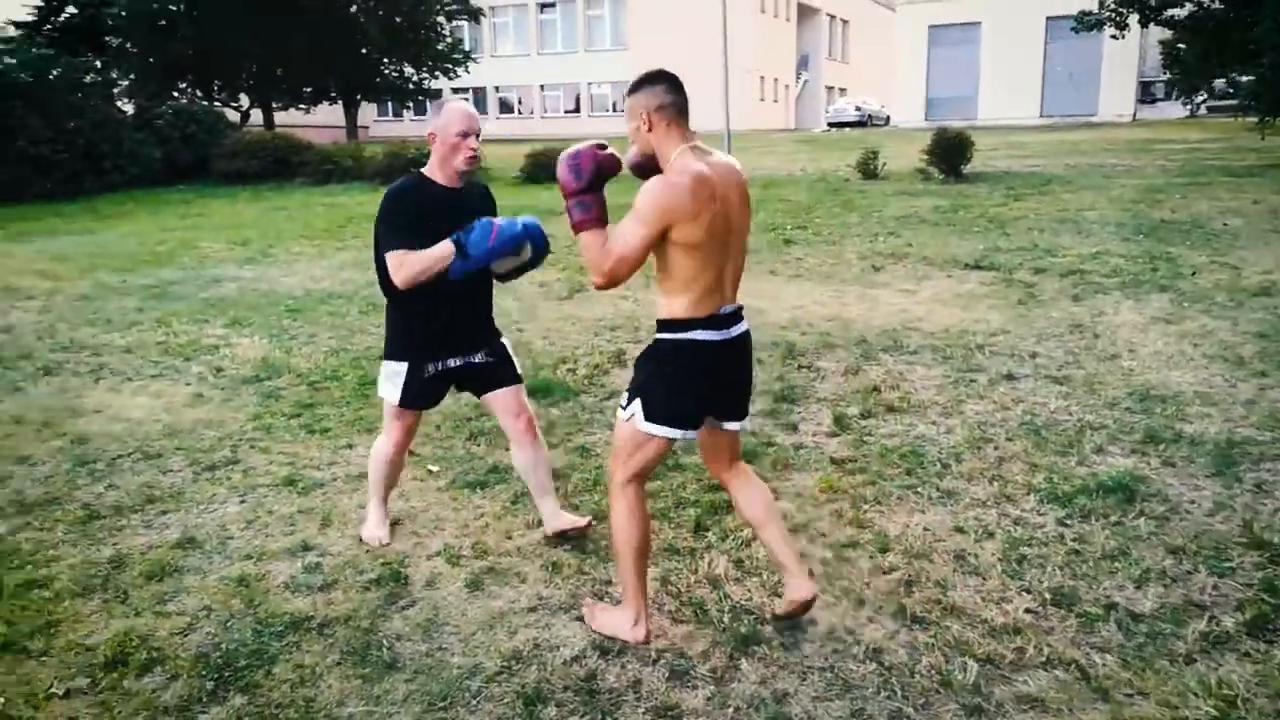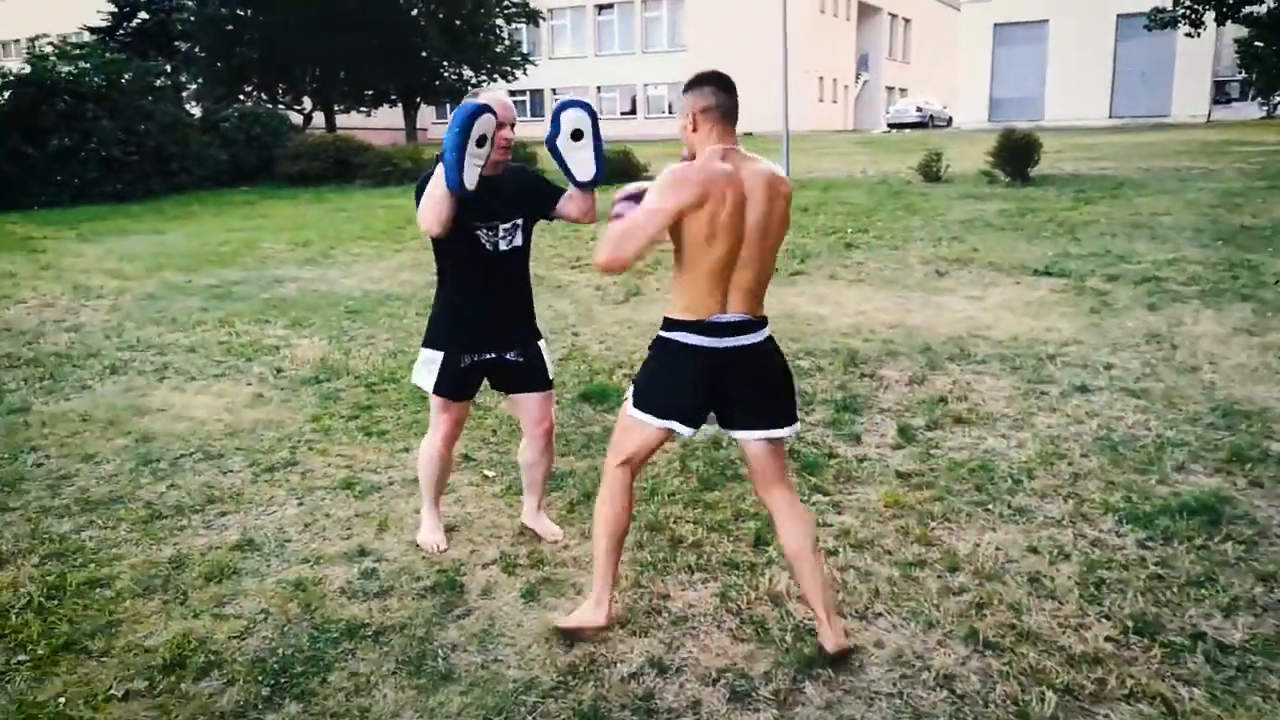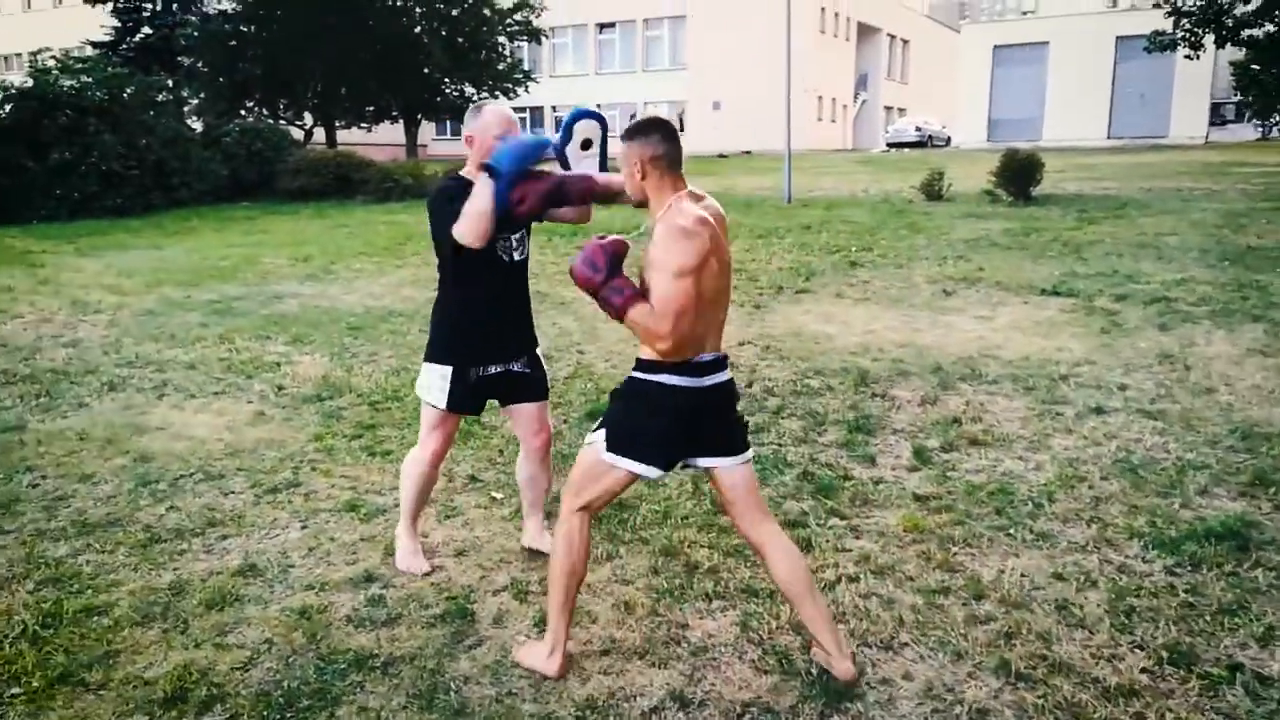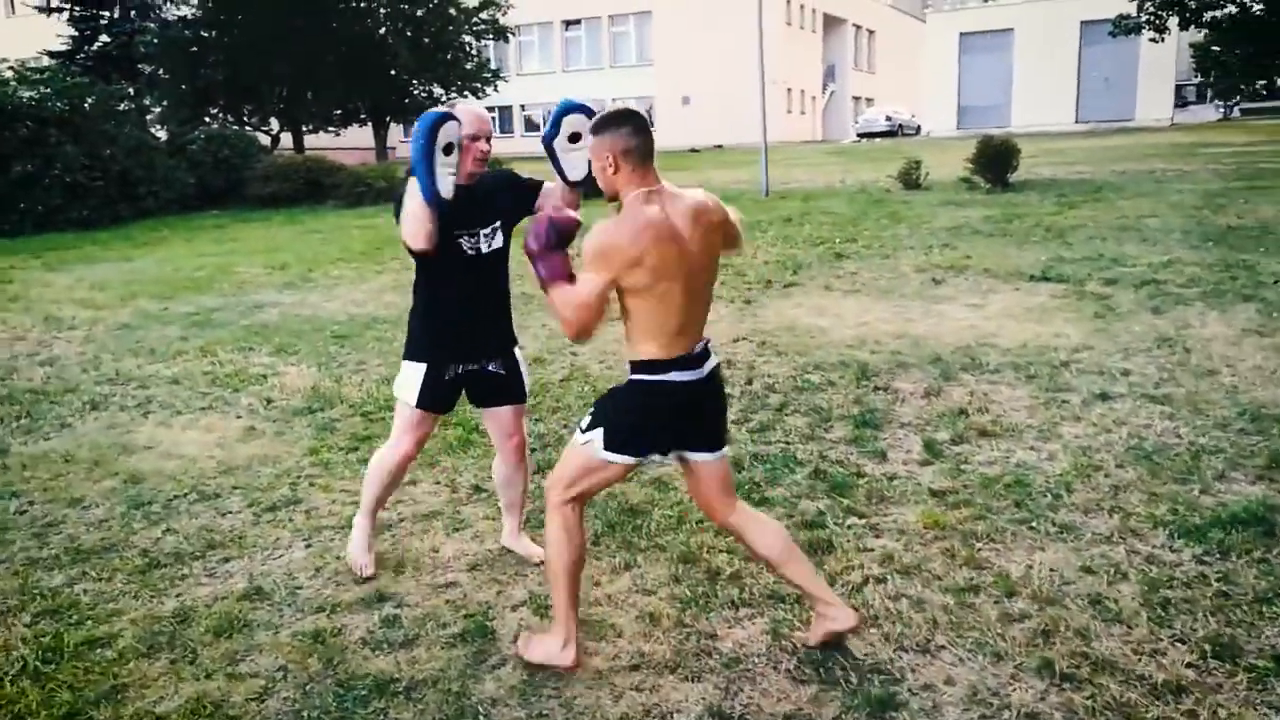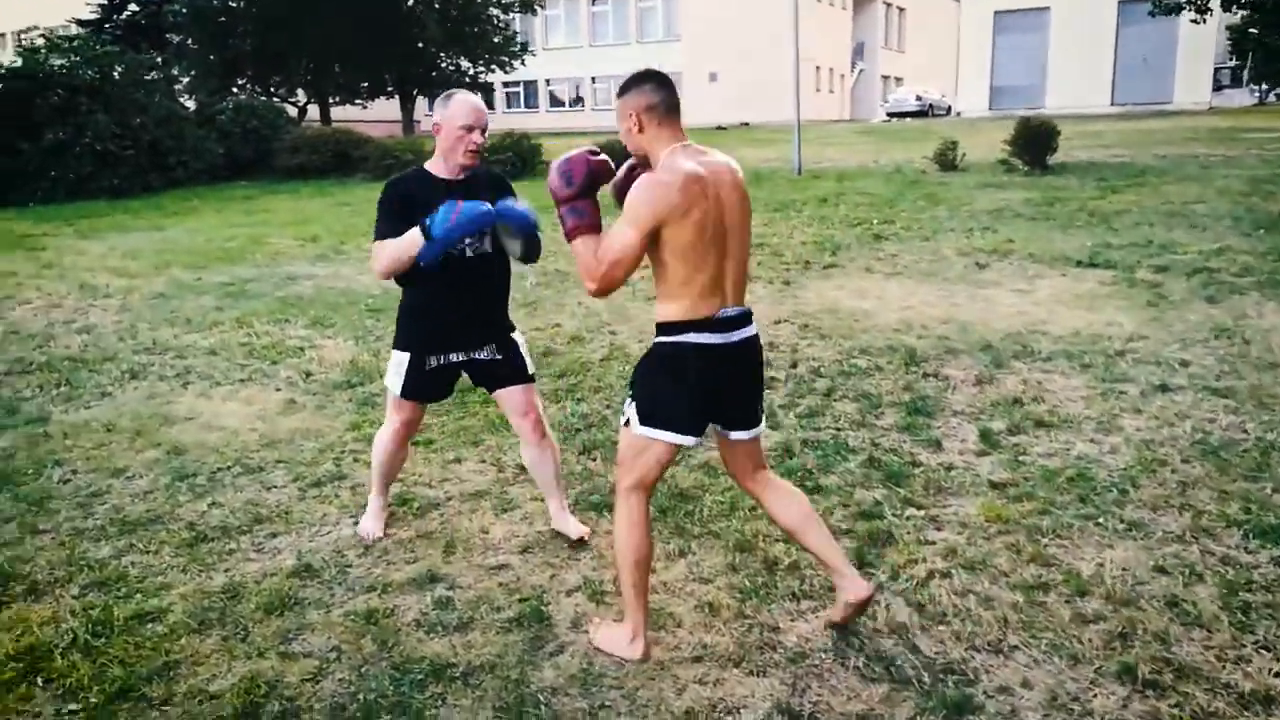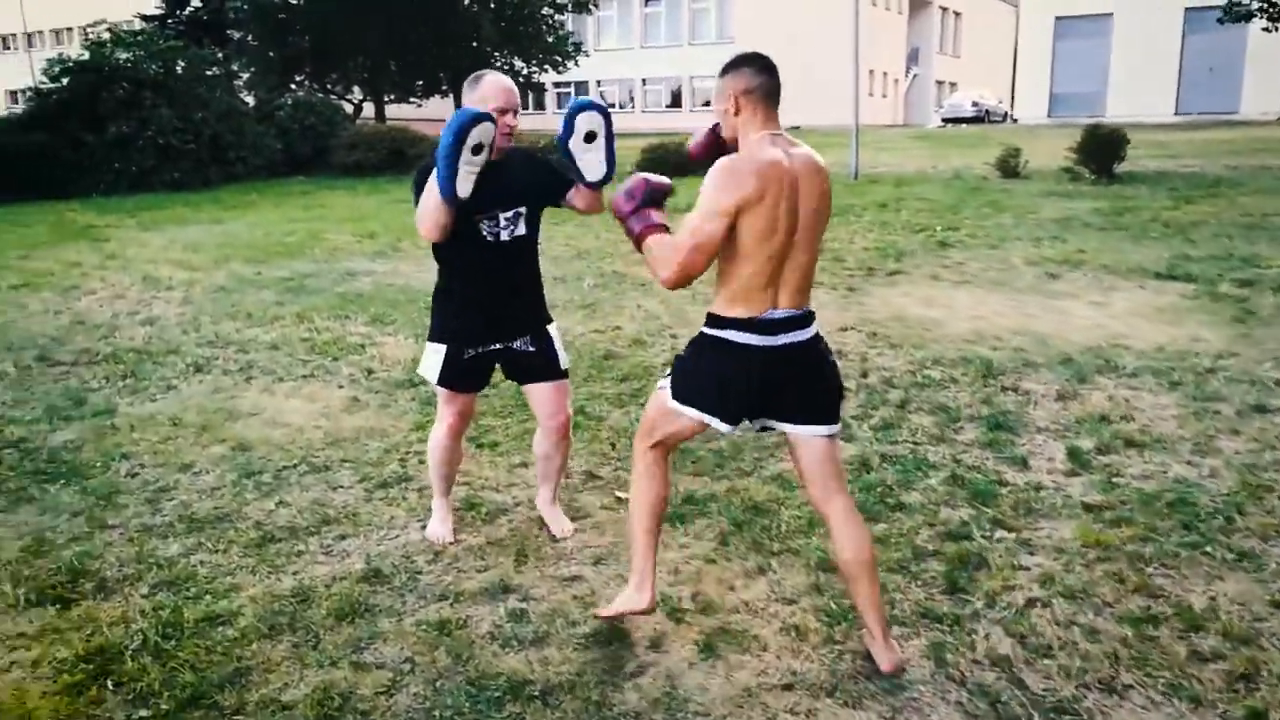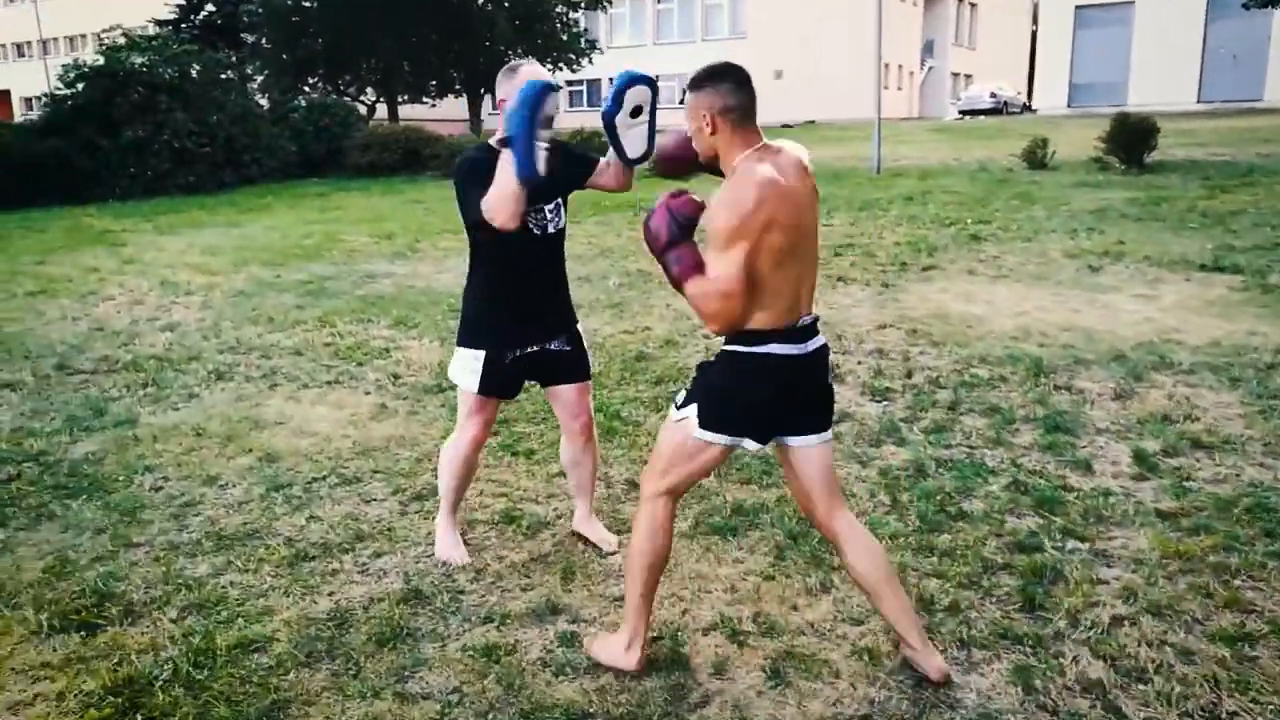
dt=0.3s
person 1, frame 1
left shoulder: (669, 189)
right shoulder: (730, 170)
left elbow: (603, 273)
left wrist: (582, 195)
left hip: (684, 350)
right hip: (731, 341)
left knee: (624, 476)
right knee: (727, 466)
left ankle: (632, 616)
right ankle: (796, 578)
person 1, frame 2
left shoulder: (686, 179)
right shoulder: (775, 181)
left elbow: (611, 258)
left wrist: (627, 211)
left hip: (685, 350)
right hip: (753, 348)
left knee: (619, 466)
right knee: (778, 490)
left ankle: (598, 603)
right ankle: (829, 626)
person 1, frame 3
left shoulder: (676, 232)
right shoulder: (705, 207)
left elbow: (666, 337)
left wrist: (610, 287)
left hip: (659, 392)
right hip: (714, 387)
left knee: (575, 506)
right knee: (756, 521)
left ankle: (552, 647)
right ankle: (834, 649)
person 1, frame 4
left shoulder: (626, 231)
right shoulder: (704, 205)
left elbow: (574, 325)
right elbow: (733, 239)
left wrist: (547, 259)
left hip: (651, 391)
right hip: (700, 380)
left knee: (562, 496)
right knee: (726, 509)
left ankle: (561, 640)
right ankle: (830, 608)
person 1, frame 5
left shoulder: (658, 185)
right shoulder: (726, 167)
left elbow: (598, 279)
left wrist: (575, 202)
left hip: (683, 356)
right hip: (740, 342)
left knee: (631, 488)
right knee: (755, 475)
left ankle: (631, 633)
right ankle: (847, 579)
person 1, frame 6
left shoulder: (734, 172)
right shoulder: (815, 165)
left elbow: (674, 271)
left wrist: (641, 217)
left hip: (730, 349)
right hip: (800, 347)
left knee: (651, 442)
right knee: (833, 494)
left ankle: (639, 587)
right ankle: (881, 641)
person 1, frame 7
left shoulder: (738, 200)
right shoulder: (793, 161)
left elbow: (720, 316)
left wrist: (673, 248)
left hip: (748, 363)
right hip: (804, 356)
left knee: (658, 488)
right knee: (828, 508)
left ankle: (630, 639)
right ankle: (919, 646)
person 2, frame 1
left shoulder: (479, 196)
right shoulder: (403, 198)
left elbow: (498, 257)
right elbow: (401, 274)
left wrist: (518, 247)
right wrist: (459, 247)
left hip: (479, 337)
right hip: (418, 343)
left knee: (521, 422)
right knee: (398, 435)
left ankle: (552, 512)
right ankle: (376, 509)
person 2, frame 2
left shoulder: (524, 181)
right shoulder: (445, 181)
left elbow: (583, 211)
right elbow: (432, 226)
right wrist: (453, 155)
left hip: (517, 332)
right hip: (456, 335)
left knee: (540, 427)
right knee: (443, 433)
left ankle: (533, 510)
right ankle: (431, 512)
person 2, frame 3
right shoulder: (447, 194)
left elbow: (577, 213)
right elbow: (472, 236)
right wrist: (492, 175)
left hip: (516, 342)
right hip: (459, 346)
left knee: (538, 438)
right knee: (433, 446)
left ankle: (534, 529)
right ankle: (406, 532)
person 2, frame 4
left shoulder: (501, 185)
right shoulder: (427, 190)
left elbow: (564, 202)
right elbow: (419, 239)
right wrist: (422, 171)
left hip: (494, 342)
right hip: (437, 345)
left knee: (511, 441)
right knee: (406, 443)
left ankle: (513, 532)
right ankle: (364, 523)
person 2, frame 5
left shoulder: (493, 184)
right shoulder: (403, 190)
left elbow: (517, 240)
right elbow: (383, 264)
left wrist: (523, 230)
right wrist: (432, 232)
left hip: (491, 331)
right hip: (426, 334)
left knee: (530, 420)
right knee: (400, 425)
left ankle: (559, 510)
right ankle: (377, 502)
person 2, frame 6
left shoulder: (530, 166)
right shoulder: (445, 170)
left elbow: (590, 202)
right elbow: (430, 231)
left wrist: (593, 157)
right wrist: (448, 165)
left hip: (527, 319)
right hip: (462, 324)
left knee: (556, 417)
right knee: (452, 421)
left ankle: (548, 502)
right ankle: (441, 504)
person 2, frame 7
left shoulder: (558, 155)
right shoulder: (476, 163)
left elbow: (616, 178)
right elbow: (505, 217)
right wrist: (516, 143)
left hip: (554, 318)
right hip: (493, 324)
left knee: (579, 421)
right knee: (473, 431)
left ankle: (585, 515)
right ankle: (446, 522)
